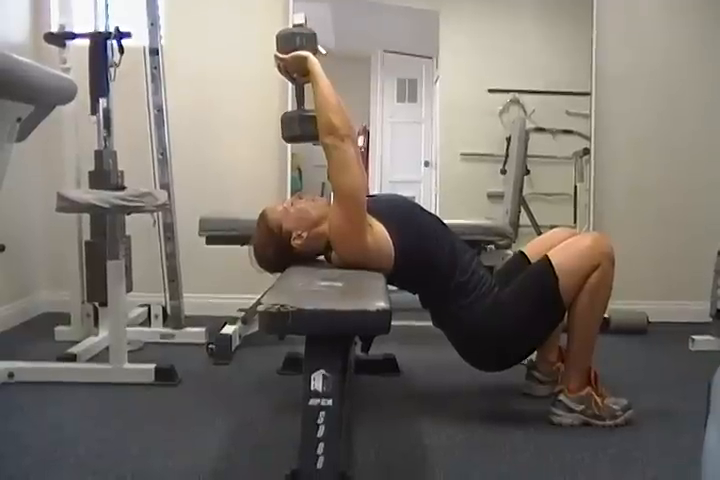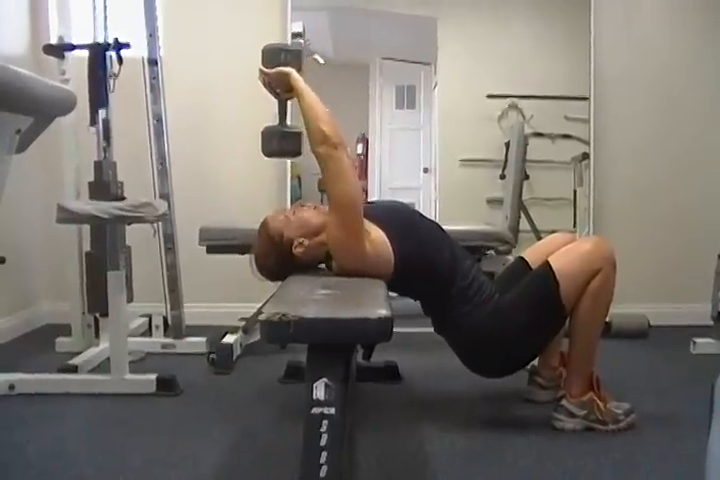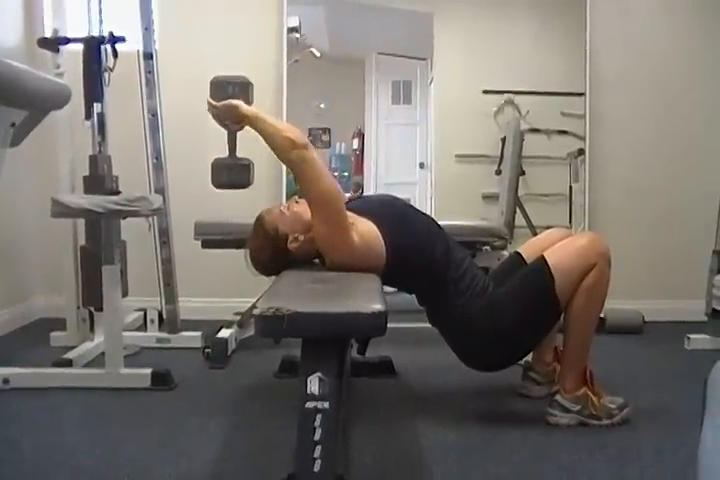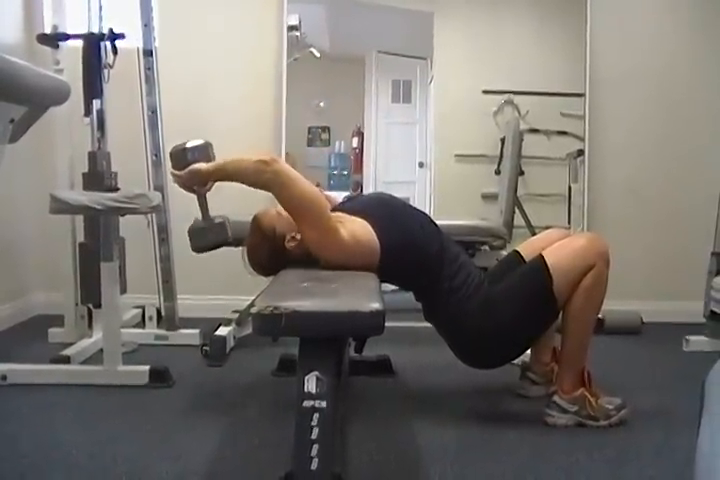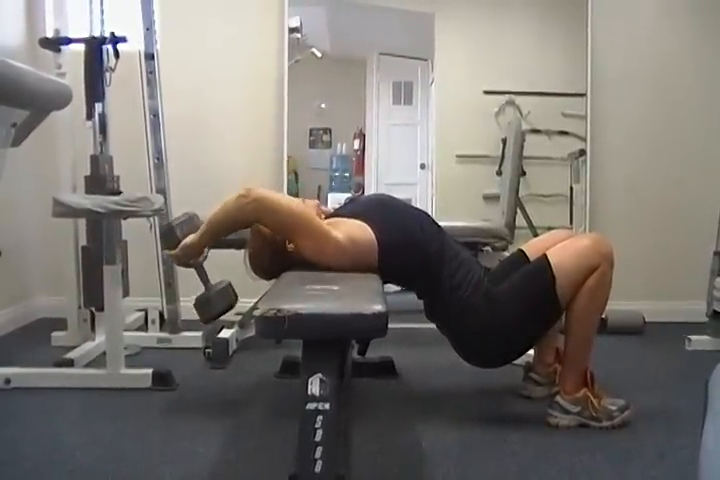
dt=1s
person 1, frame 1
left shoulder: (345, 232)
right shoulder: (347, 237)
left elbow: (341, 143)
right elbow: (338, 136)
left wrist: (310, 74)
right wrist: (312, 65)
left hip: (485, 300)
right hip: (491, 325)
left knee: (565, 237)
right knee: (596, 249)
left ankle: (547, 369)
right ankle: (575, 394)
person 1, frame 2
left shoulder: (346, 241)
right shoulder: (347, 245)
left elbow: (332, 150)
right elbow: (329, 144)
left wrist: (296, 87)
right wrist: (295, 81)
left hip: (484, 306)
right hip: (491, 331)
left knee: (564, 242)
right knee: (597, 253)
left ankle: (549, 374)
right ankle: (578, 399)
person 1, frame 3
left shoulder: (335, 230)
right shoulder: (337, 242)
left elbow: (300, 154)
right elbow: (299, 149)
left wrist: (247, 116)
right wrist: (247, 114)
left hip: (478, 300)
right hip: (485, 325)
left knee: (558, 238)
right knee: (592, 249)
left ankle: (542, 369)
right ankle: (571, 394)
person 1, frame 4
left shoulder: (331, 223)
right shoulder: (330, 240)
right elbow: (271, 169)
right wrist: (211, 171)
left hip: (475, 296)
right hip: (482, 322)
left knee: (558, 237)
right knee: (591, 250)
left ankle: (540, 369)
right ankle: (569, 394)
person 1, frame 5
left shoulder: (331, 226)
right shoulder: (326, 243)
right elbow: (252, 199)
right wrist: (199, 241)
left hip: (479, 294)
right hip: (485, 320)
left knee: (562, 239)
right knee: (595, 250)
left ankle: (544, 370)
right ankle: (572, 396)
